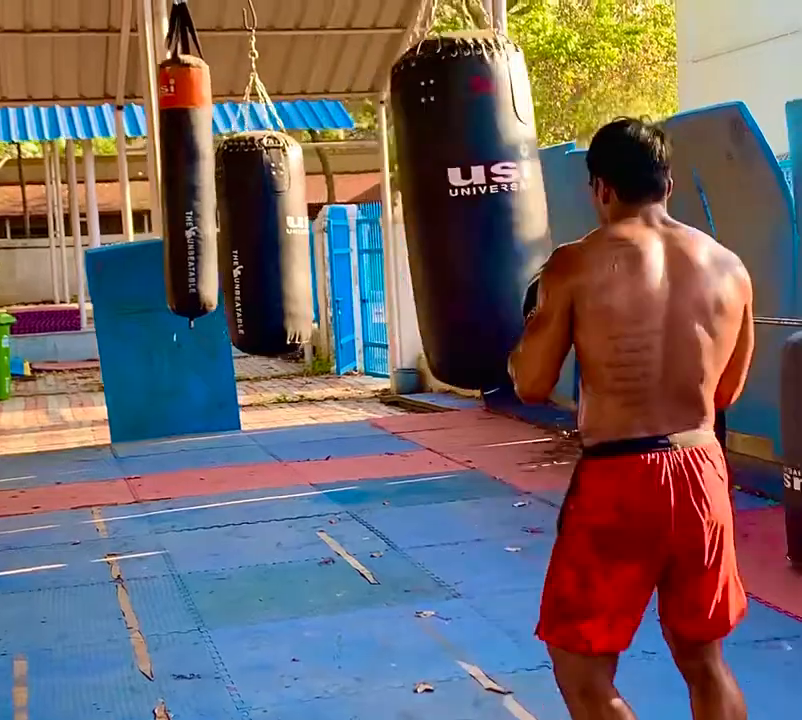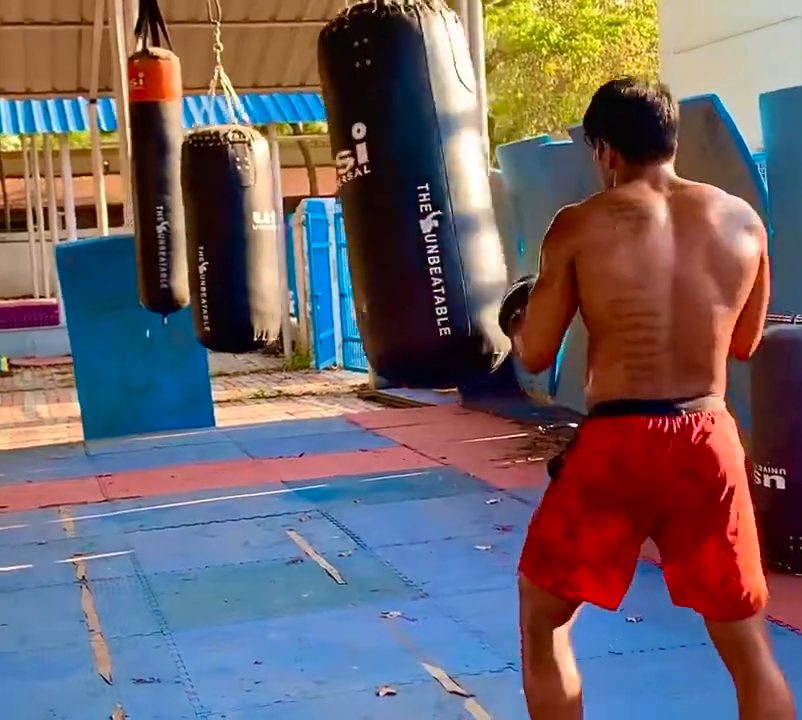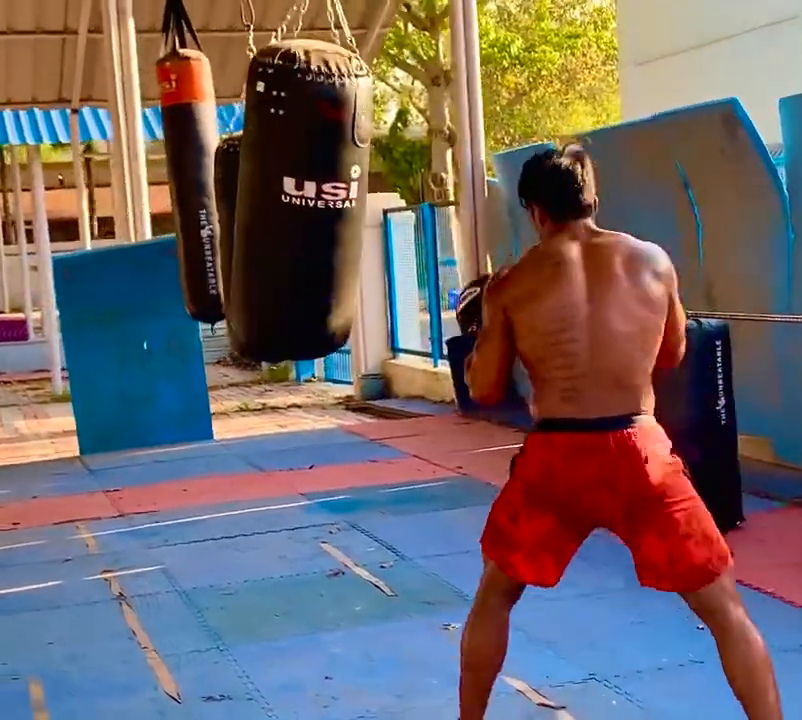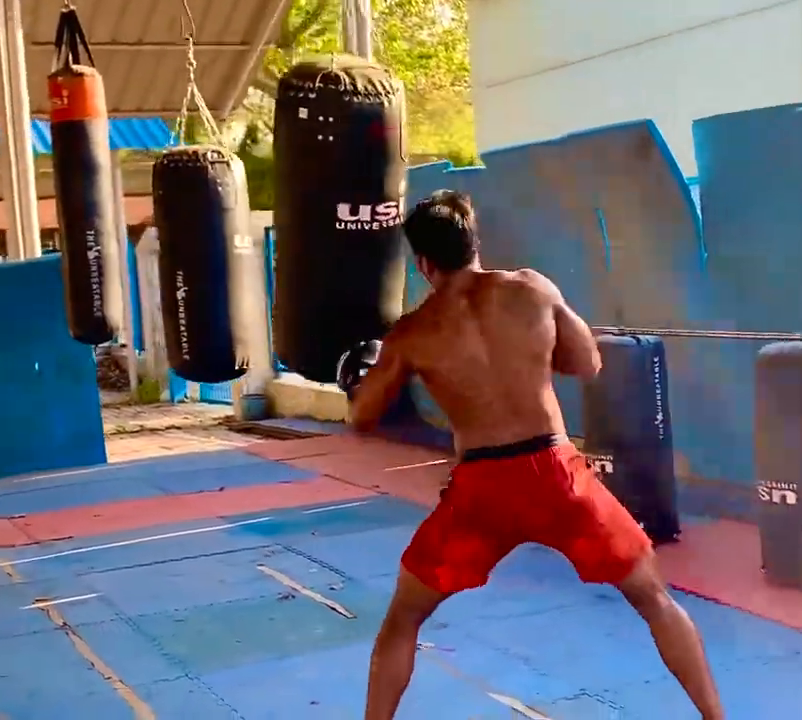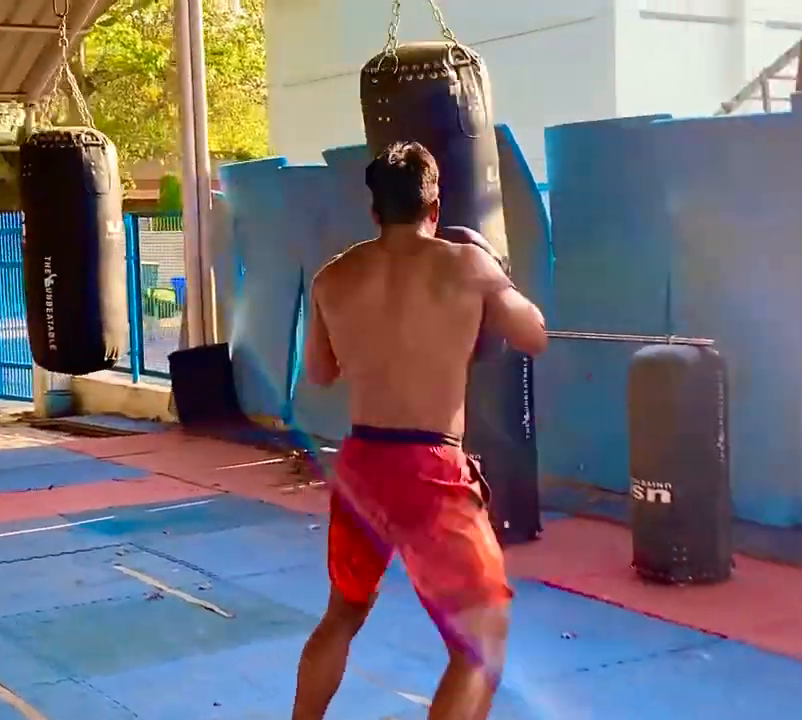
dt=1s
person 1, frame 1
left shoulder: (573, 266)
right shoulder: (728, 266)
left elbow: (531, 386)
right elbow: (727, 390)
left wrist: (536, 321)
left hip: (616, 481)
right hip: (699, 475)
right knee: (703, 659)
person 1, frame 2
left shoulder: (578, 225)
right shoulder: (743, 220)
left elbow: (536, 355)
right elbow: (744, 343)
left wrist: (521, 319)
left hip: (614, 447)
right hip: (707, 444)
left knee: (541, 620)
right knee: (747, 647)
person 1, frame 3
left shoulder: (513, 283)
right shoulder: (654, 260)
left elbow: (484, 391)
right elbow: (672, 357)
left wrist: (479, 331)
left hip: (557, 457)
right hip: (639, 452)
left knee: (494, 596)
right knee: (724, 610)
person 1, frame 4
left shoulder: (410, 334)
right shoulder: (532, 289)
left elbow: (362, 416)
right elbow: (589, 364)
left wrist: (356, 377)
left hip: (483, 487)
right hip: (558, 473)
left knee: (403, 615)
right knee: (652, 596)
person 1, frame 5
left shoulder: (332, 278)
right shoulder: (468, 264)
right elbow: (534, 340)
left hip: (358, 467)
right hip: (428, 475)
left knee: (343, 616)
right knee: (480, 648)
